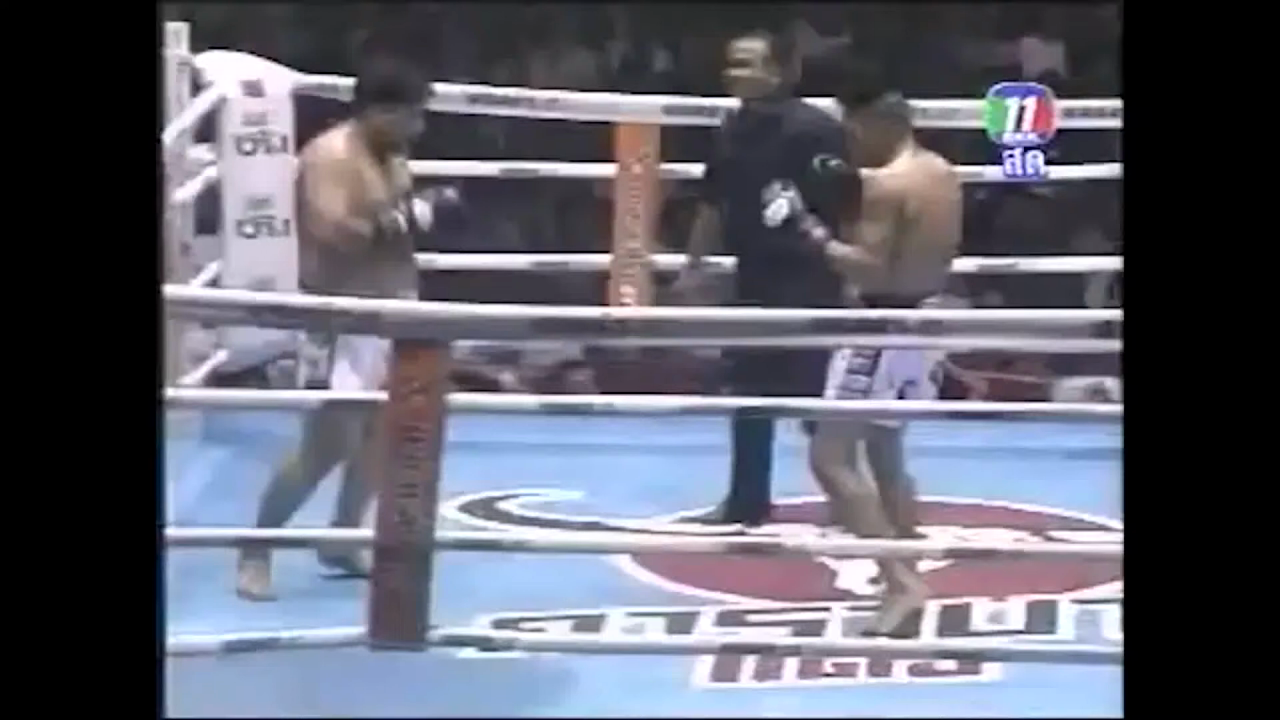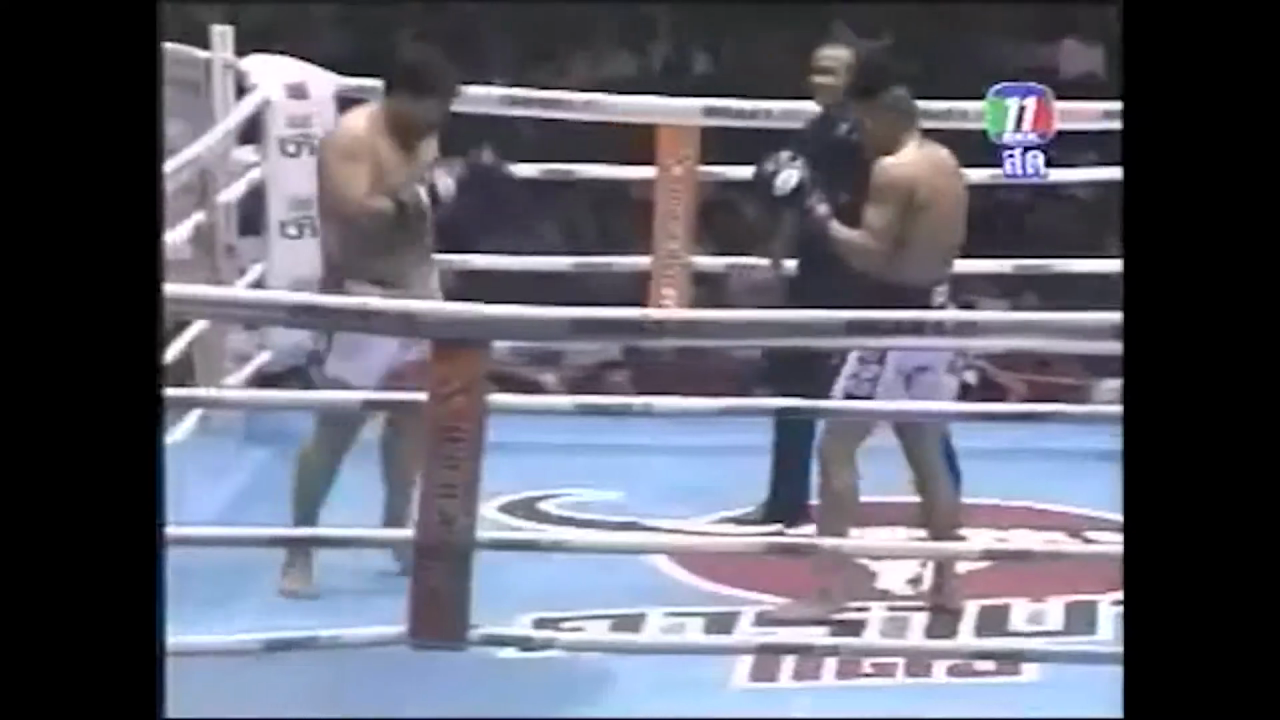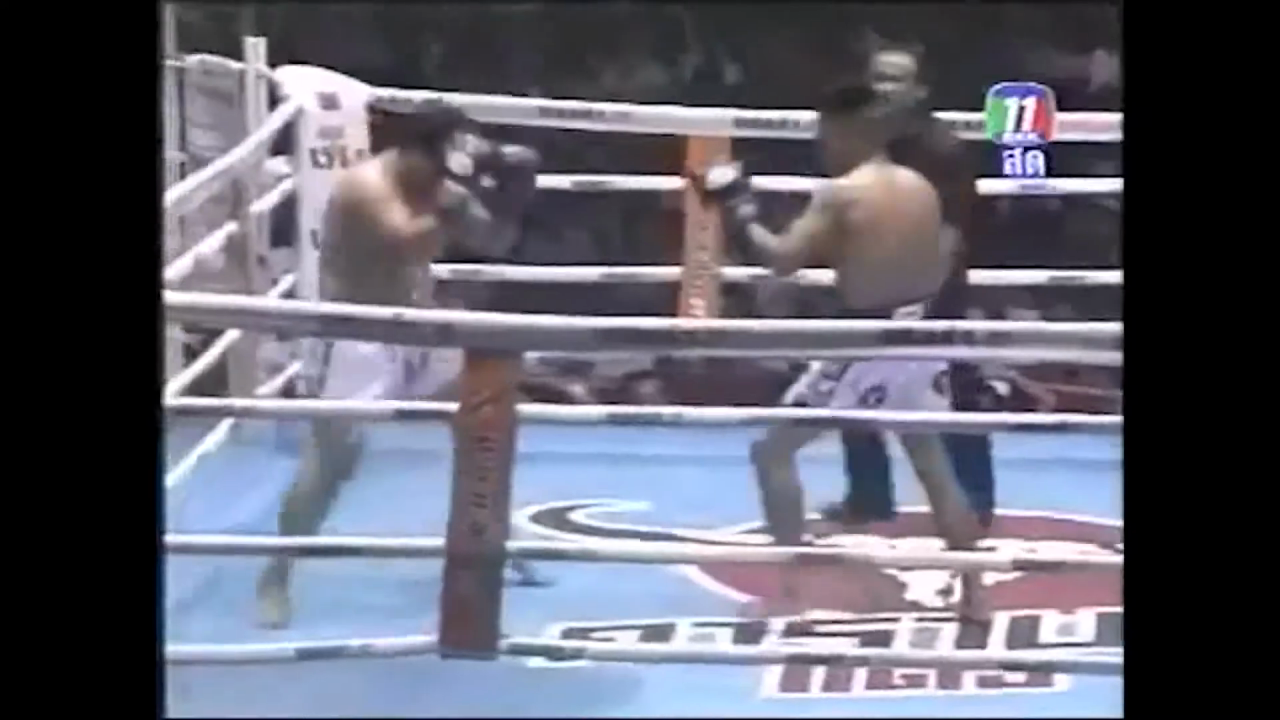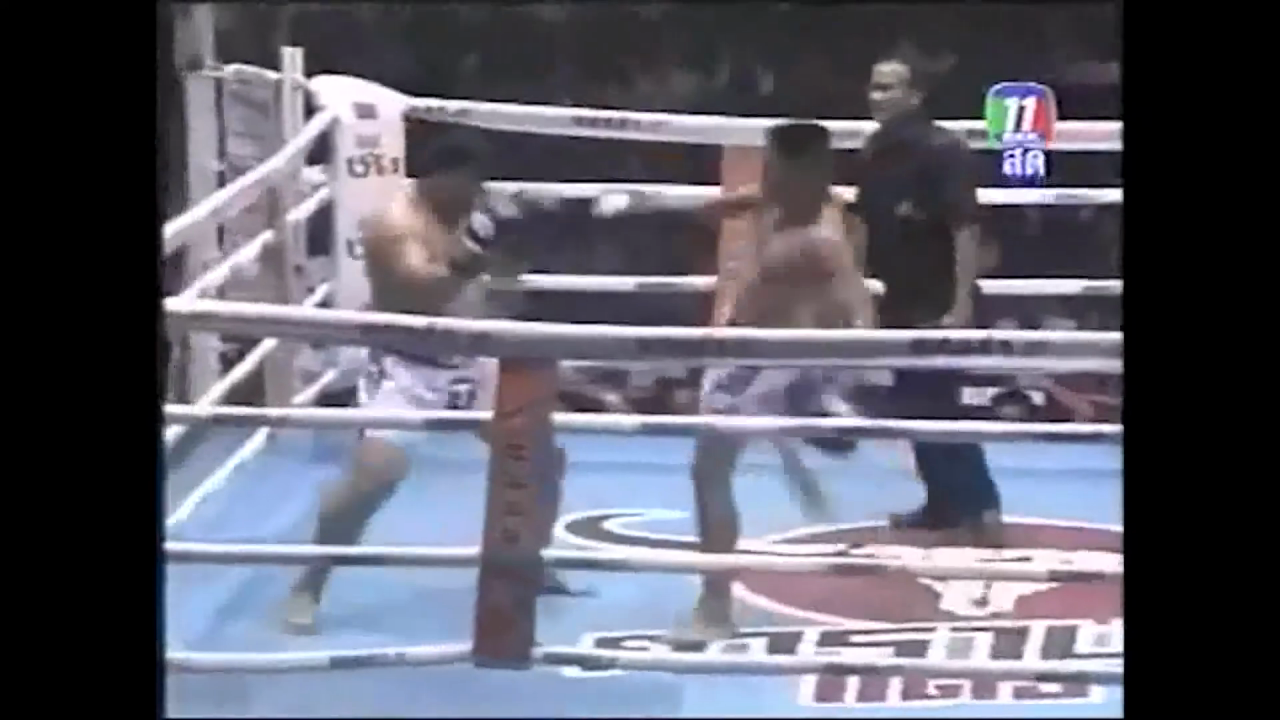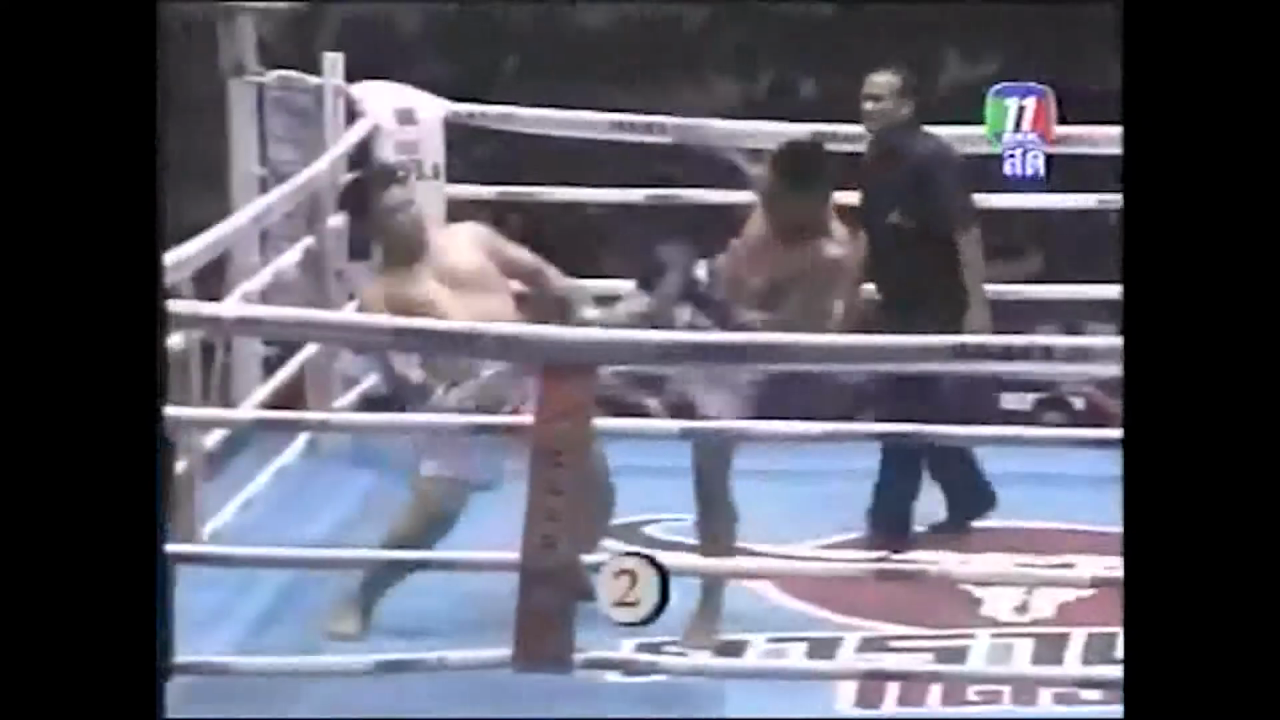
dt=0.3s
person 1, frame 1
left shoulder: (885, 183)
right shoulder: (943, 172)
left elbow: (869, 271)
left knee: (830, 457)
right knee: (884, 456)
left ankle: (902, 581)
right ankle: (903, 578)
person 1, frame 2
left shoulder: (892, 170)
right shoulder: (947, 163)
left elbow: (870, 255)
left wrist: (815, 209)
right hip: (935, 315)
left knee: (836, 449)
right knee: (928, 455)
left ankle: (833, 587)
right ankle: (944, 583)
person 1, frame 3
left shoulder: (840, 193)
right shoulder: (920, 187)
left elbow: (785, 258)
right elbow: (940, 267)
left wrist: (739, 210)
left knee: (772, 450)
right knee: (936, 471)
left ankle: (792, 578)
right ankle: (972, 592)
person 1, frame 4
left shoulder: (824, 240)
right shoulder: (786, 198)
left elbow: (861, 316)
right elbow: (729, 203)
left wrist: (825, 373)
left hip: (768, 361)
left knee: (710, 472)
left ankle: (715, 609)
person 1, frame 5
left shoulder: (833, 254)
right shoulder: (772, 199)
left elbow: (803, 328)
left wrist: (722, 308)
right hip: (701, 298)
left knee: (711, 478)
left ankle: (708, 610)
person 2, frame 1
left shoulder: (390, 156)
right shoulder: (330, 157)
right elbow: (332, 234)
left wrist: (427, 214)
right wrist: (408, 219)
left knee: (381, 431)
right knee: (326, 445)
left ankle: (342, 540)
right ankle: (255, 552)
person 2, frame 2
left shoulder: (420, 137)
right shoulder: (352, 136)
right elbow: (354, 215)
left wrist: (460, 186)
right wrist: (431, 195)
left hip: (415, 287)
right hip: (364, 294)
left knee: (417, 413)
right knee: (339, 424)
left ankle: (396, 526)
right ankle: (298, 550)
person 2, frame 3
left shoulder: (439, 185)
right shoulder: (363, 186)
left elbow: (496, 242)
right elbow: (412, 243)
left wrist: (510, 188)
right wrist: (460, 186)
right hip: (361, 338)
right knee: (333, 459)
right ankle: (274, 578)
person 2, frame 4
left shoulder: (468, 215)
right shoulder: (393, 222)
left elbow: (507, 267)
right elbow: (423, 289)
left wrist: (500, 239)
right wrist: (477, 245)
left hip: (475, 359)
right hip: (408, 368)
left knee: (546, 454)
right knee: (371, 477)
right ankle: (307, 586)
person 2, frame 5
left shoulder: (469, 237)
right shoulder: (380, 294)
left elbow: (541, 273)
right elbow: (397, 367)
left wrist: (559, 297)
right wrist: (433, 397)
left hip: (531, 379)
right hip: (468, 400)
left knee: (595, 486)
right knee: (432, 514)
right ankle: (359, 599)
person 3, frame 1
left shoulder: (815, 128)
right shoulder: (733, 130)
left elbow: (850, 205)
right elbow: (713, 202)
right wrist: (694, 265)
left hip: (808, 279)
right hip: (754, 276)
left knee: (819, 391)
right knee: (751, 388)
right ankle: (747, 499)
person 3, frame 2
right shoulder: (814, 135)
right elbow: (791, 204)
right wrist: (775, 264)
right hip: (817, 280)
right knee: (792, 385)
right ankle: (785, 501)
person 3, frame 3
left shoulder: (943, 146)
left elbow: (954, 229)
left hip: (932, 292)
left knee: (957, 398)
left ankle: (977, 502)
right ankle: (868, 496)
person 3, frame 4
left shoulder: (942, 150)
right shoulder: (876, 149)
left elbow: (967, 230)
right elbow: (868, 223)
left wrist: (963, 304)
left hip: (938, 301)
right hip: (898, 296)
left knee: (934, 403)
right knee: (911, 403)
left ankle: (980, 505)
right ankle: (944, 506)
person 3, frame 5
left shoulder: (930, 157)
right shoulder: (877, 159)
left elbow: (967, 233)
left wrist: (978, 306)
left hip: (933, 304)
right hip: (897, 300)
left knee: (903, 408)
right knee: (918, 404)
left ankle: (889, 521)
right ankle: (971, 494)
